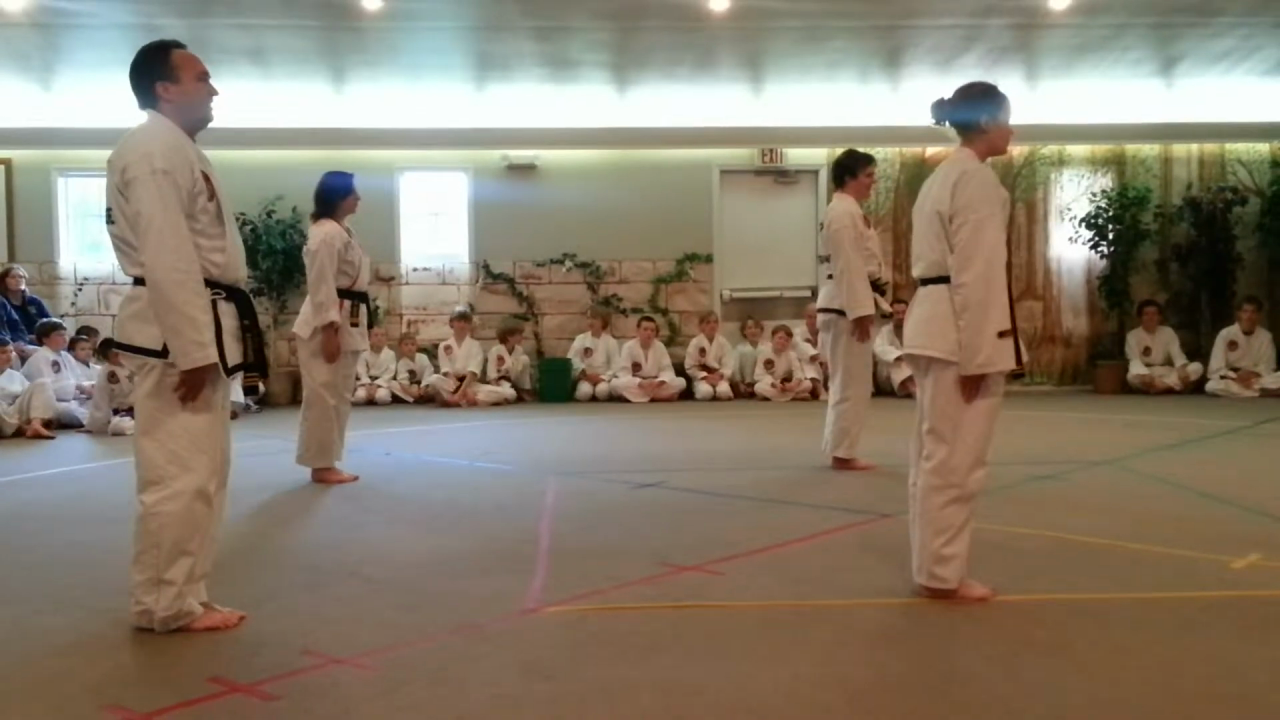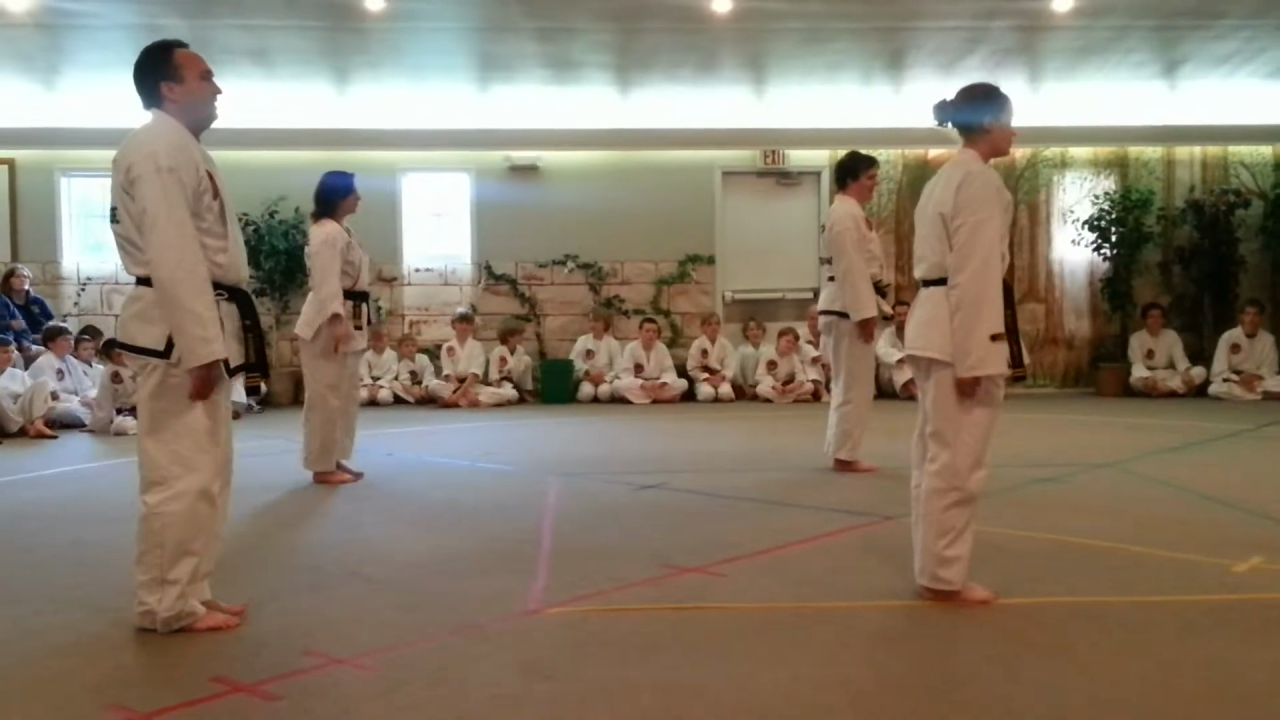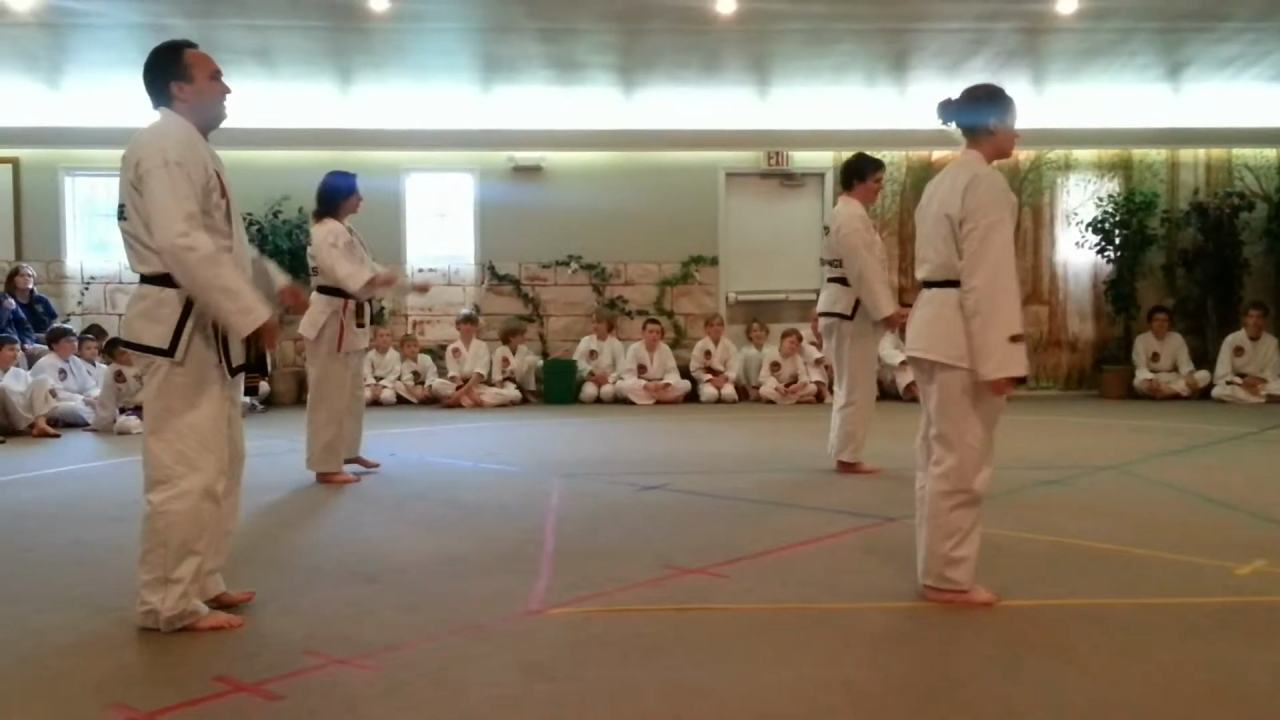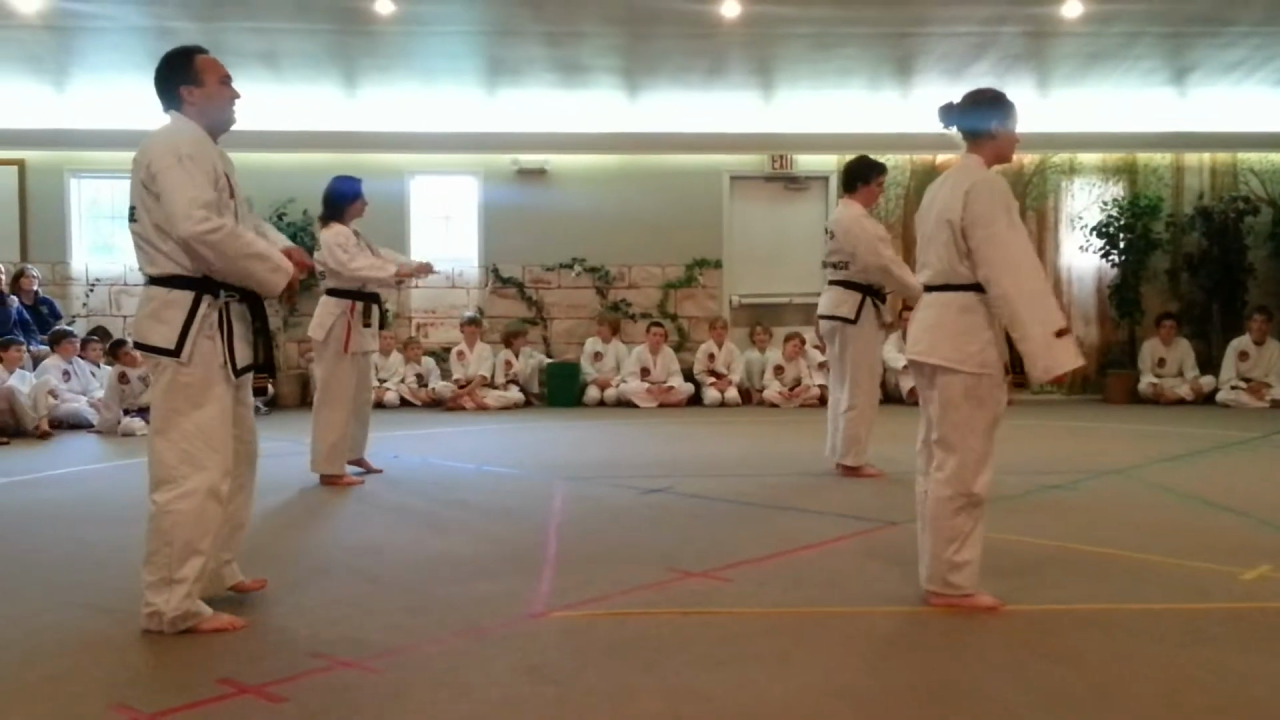
dt=0.2s
person 1, frame 1
left shoulder: (179, 149)
right shoulder: (153, 150)
right elbow: (168, 262)
right wrist: (194, 351)
left hip: (199, 328)
right hip: (175, 332)
left knee: (202, 470)
right knee: (180, 474)
left ankle: (183, 594)
right ankle: (166, 605)
person 1, frame 2
left shoulder: (183, 148)
right shoulder: (158, 149)
right elbow: (173, 258)
left wrist: (227, 330)
right wrist: (208, 345)
left hip: (197, 329)
right hip: (176, 333)
left knee: (206, 468)
right knee: (182, 473)
left ankle: (189, 590)
right ankle: (167, 605)
person 1, frame 3
left shoulder: (190, 147)
right shoulder: (165, 145)
left elbow: (222, 238)
right elbow: (184, 244)
left wrist: (276, 283)
right wrist: (249, 312)
left hip: (203, 327)
right hip: (180, 327)
left knee: (219, 461)
right knee: (187, 471)
left ankle: (198, 579)
right ankle: (169, 604)
person 1, frame 4
left shoulder: (205, 151)
right shoulder: (174, 146)
left elbow: (241, 221)
right elbow: (202, 230)
left wrist: (283, 251)
right wrist: (274, 272)
left hip: (217, 325)
right hip: (189, 327)
left knee: (234, 455)
right knee: (194, 471)
left ankle: (214, 571)
right ankle: (173, 605)
person 2, frame 1
left shoulder: (942, 176)
right shoulder: (976, 177)
right elbow: (977, 274)
right wrist: (979, 353)
left hip: (933, 320)
right hip: (962, 328)
left knee: (935, 452)
right knee: (955, 456)
left ankle: (935, 566)
right ankle: (942, 574)
person 2, frame 2
left shoulder: (944, 178)
right shoulder: (979, 179)
right elbow: (975, 274)
right wrist: (976, 355)
left hip: (933, 323)
right hip: (962, 330)
left knee: (937, 455)
right knee: (958, 460)
left ankle: (937, 569)
right ankle: (943, 577)
person 2, frame 3
left shoulder: (945, 180)
right shoulder: (985, 180)
right elbow: (988, 274)
right wrist: (1000, 355)
left hip: (932, 323)
right hip: (961, 331)
left knee: (939, 457)
right knee: (961, 462)
left ankle: (937, 571)
right ankle: (947, 579)
person 2, frame 4
left shoulder: (943, 184)
right shoulder: (985, 185)
right elbow: (1011, 274)
right wrist: (1051, 347)
left hip: (934, 328)
right hip: (964, 334)
left knee: (940, 461)
right knee: (961, 466)
left ankle: (941, 576)
right ankle: (951, 584)
person 3, frame 1
left shoulder: (845, 210)
right shoulder: (845, 212)
right elbow: (849, 266)
left wrist: (861, 307)
right wrist: (860, 311)
left hip: (841, 303)
right hip: (846, 304)
left knee: (847, 382)
right knee: (852, 383)
left ankle: (839, 448)
right ankle: (842, 453)
person 3, frame 2
left shoulder: (847, 212)
right shoulder: (847, 215)
right elbow: (851, 269)
left wrist: (866, 309)
right wrist: (866, 312)
left hip: (843, 305)
right hip: (849, 306)
left knee: (848, 383)
right knee: (855, 385)
left ankle: (840, 449)
right ankle: (844, 455)
person 3, frame 3
left shoulder: (846, 213)
right shoulder: (852, 217)
right elbow: (863, 269)
left wrist: (882, 306)
right wrist: (886, 309)
left hip: (839, 303)
right hip: (850, 307)
left knee: (850, 383)
right knee: (858, 386)
left ankle: (843, 450)
right ankle: (847, 457)
person 3, frame 4
left shoulder: (842, 216)
right shoulder: (857, 220)
right elbow: (883, 264)
left wrist: (903, 286)
right wrist: (915, 290)
left hip: (838, 304)
right hip: (853, 308)
left knee: (844, 385)
right knee: (859, 389)
left ankle: (841, 451)
right ankle: (851, 460)
person 4, frame 1
left shoulder: (343, 232)
right shoulder: (326, 234)
right elbow: (321, 286)
left wrist: (360, 326)
right wrist: (330, 330)
left hip: (346, 323)
right hip: (327, 324)
left knee: (338, 396)
right knee: (324, 396)
left ankle: (326, 462)
right ankle: (321, 466)
person 4, frame 2
left shoulder: (342, 232)
right shoulder: (327, 234)
right elbow: (326, 281)
left wrist: (367, 321)
right wrist: (337, 321)
left hip: (346, 322)
right hip: (327, 323)
left knee: (346, 395)
right knee: (326, 396)
left ankle: (335, 459)
right ankle: (323, 467)
person 4, frame 3
left shoulder: (345, 232)
right shoulder: (326, 231)
left elbow: (366, 267)
right elbow: (340, 268)
left wrist: (408, 285)
right wrist: (370, 281)
left hip: (348, 320)
right hip: (330, 319)
left knee: (353, 391)
right knee: (329, 394)
left ankle: (348, 451)
right ankle: (326, 466)
person 4, frame 4
left shoulder: (355, 235)
right shoulder: (333, 236)
left elbow: (382, 257)
right elbow: (356, 267)
left wrist: (415, 267)
right wrist: (398, 273)
left hip: (357, 322)
right hip: (339, 322)
left knee: (360, 393)
right knee: (336, 396)
left ankle: (353, 454)
right ankle: (330, 468)
